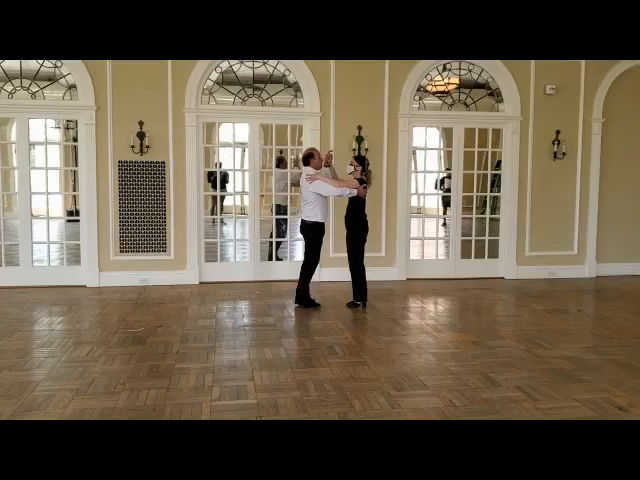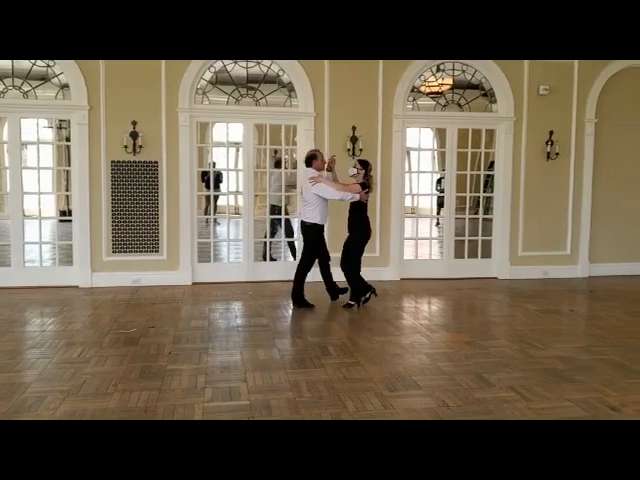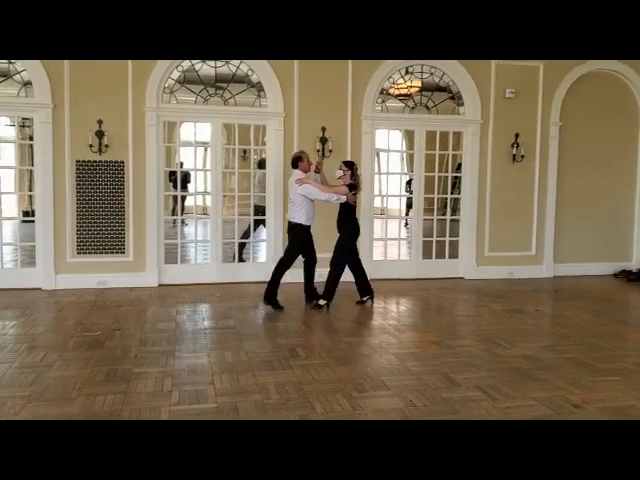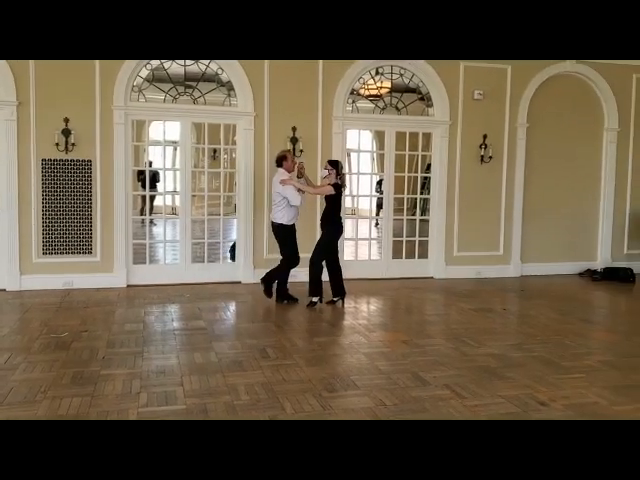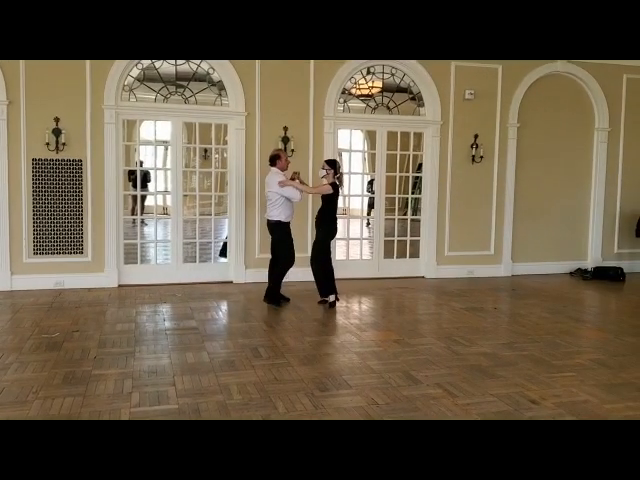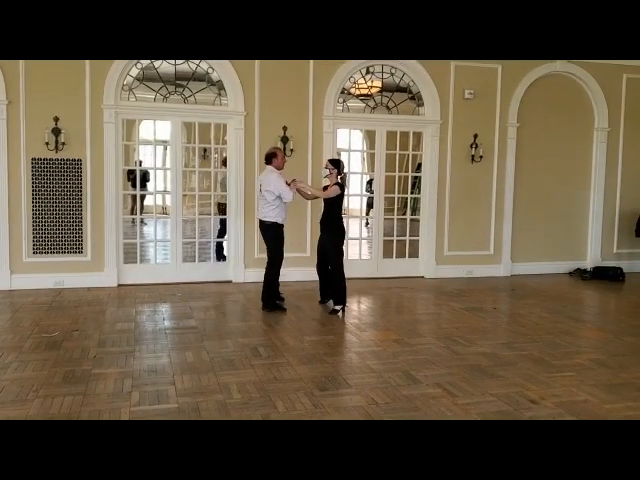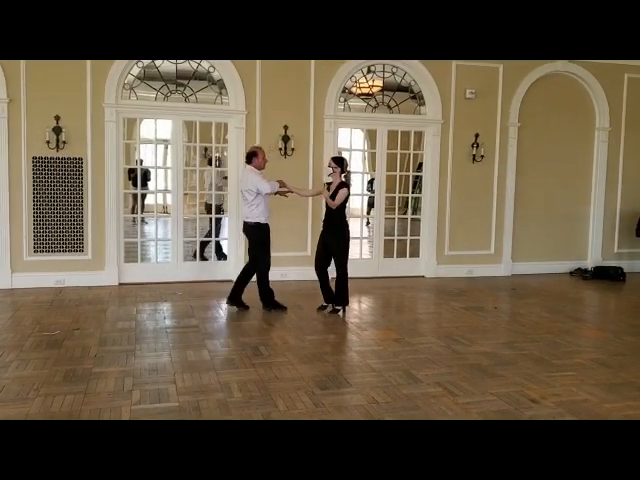
dt=0.4s
person 1, frame 1
left shoulder: (311, 176)
right shoulder: (310, 177)
left elbow: (328, 185)
right elbow: (334, 190)
left wrist: (328, 166)
right wrist: (355, 191)
left hip: (313, 224)
right hip: (312, 224)
left knee: (312, 259)
right knee: (311, 259)
left ankle: (302, 294)
right ankle: (303, 297)
person 1, frame 2
left shoulder: (313, 177)
right shoulder: (313, 179)
left elbow: (329, 189)
right elbow: (335, 194)
right wrist: (358, 196)
left hip: (314, 226)
right hip: (312, 226)
left knee: (324, 258)
right knee: (307, 261)
left ankle: (333, 290)
right ankle: (297, 297)
person 1, frame 3
left shoulder: (300, 179)
right shoulder: (299, 180)
left elbow: (316, 190)
right elbow: (321, 195)
left wrist: (318, 173)
right wrist: (344, 198)
left hip: (302, 227)
right hip: (298, 227)
left knee: (311, 259)
right knee: (288, 260)
left ankle: (310, 293)
right ankle: (270, 296)
person 1, frame 4
left shoulder: (282, 178)
right shoulder: (283, 179)
left elbow: (290, 196)
right elbow: (296, 201)
right wrist: (298, 191)
left hip: (284, 225)
right hip: (283, 226)
left knee: (288, 258)
right knee: (293, 260)
left ankle: (282, 292)
right ankle: (269, 279)
person 1, frame 5
left shoulder: (272, 176)
right shoulder: (278, 178)
right elbow: (296, 196)
left wrist: (292, 182)
right wrist: (295, 183)
left hip: (275, 222)
right hip: (279, 224)
left knee: (277, 258)
right knee: (287, 259)
left ankle: (273, 293)
right ankle: (271, 295)
person 1, frame 6
left shoulder: (265, 175)
right shoulder: (275, 177)
right elbow: (288, 197)
left wrist: (287, 187)
right wrist: (292, 187)
left hip: (267, 223)
right hip: (272, 224)
left knee: (275, 258)
right knee: (275, 261)
left ankle: (272, 293)
right ankle: (268, 302)
person 1, frame 7
left shoulder: (249, 175)
right shoulder: (252, 176)
right elbow: (266, 188)
left wrist: (277, 191)
right wrist: (277, 184)
left hip: (251, 225)
right hip: (257, 226)
left knee: (254, 262)
right knee: (263, 264)
left ankle: (234, 297)
right ankle: (268, 301)
person 2, frame 1
left shoulder: (360, 182)
right shoulder: (355, 182)
left elbow: (339, 184)
right elbow: (338, 182)
left wrist: (319, 177)
left hip: (358, 227)
right hip: (354, 227)
left knee: (356, 262)
right knee: (354, 262)
left ankle: (360, 299)
right ankle: (358, 297)
person 2, frame 2
left shoulder: (362, 186)
right shoulder: (356, 185)
left elbow: (341, 189)
right elbow: (339, 186)
left wrist: (322, 179)
right wrist: (332, 170)
left hip: (361, 230)
right hip: (357, 230)
left knee: (351, 264)
right knee: (347, 263)
left ankle: (355, 298)
right ankle: (366, 290)
person 2, frame 3
left shoulder: (350, 187)
right shoulder: (347, 187)
left elbow: (328, 190)
right elbow: (328, 188)
left wrist: (309, 181)
left hip: (349, 230)
right hip: (348, 230)
left knee: (336, 263)
right knee: (354, 263)
left ankle: (326, 299)
right ankle: (367, 294)
person 2, frame 4
left shoulder: (335, 187)
right shoulder: (330, 186)
left elbow: (313, 191)
right elbow: (314, 187)
left wrist: (293, 182)
left hip: (332, 229)
right hip: (331, 228)
left knee: (315, 260)
right knee: (332, 261)
left ankle: (316, 295)
right ankle: (338, 295)
person 2, frame 5
left shoulder: (332, 187)
right shoulder: (327, 186)
left elbow: (311, 191)
right elbow: (311, 189)
left wrist: (292, 183)
right wrist: (299, 181)
left hip: (328, 228)
right hip: (323, 227)
left knee: (317, 261)
right knee: (323, 260)
left ankle: (331, 294)
right ankle: (328, 294)
person 2, frame 6
left shoulder: (338, 187)
right shoulder: (326, 187)
left elbow: (323, 195)
right elbow: (309, 197)
left wrist: (305, 186)
right wrist: (298, 187)
left hip: (335, 231)
right hip: (325, 230)
left knee: (336, 266)
right knee: (322, 265)
left ankle: (339, 303)
right ankle: (328, 295)
person 2, frame 7
left shoulder: (344, 187)
right shoulder: (328, 186)
left elbow: (334, 205)
right elbow: (307, 193)
left wrist: (328, 198)
right wrist: (288, 187)
left hip: (339, 231)
right hip: (327, 229)
left knee: (340, 267)
right knee: (320, 265)
left ankle: (340, 303)
right ankle: (328, 299)
